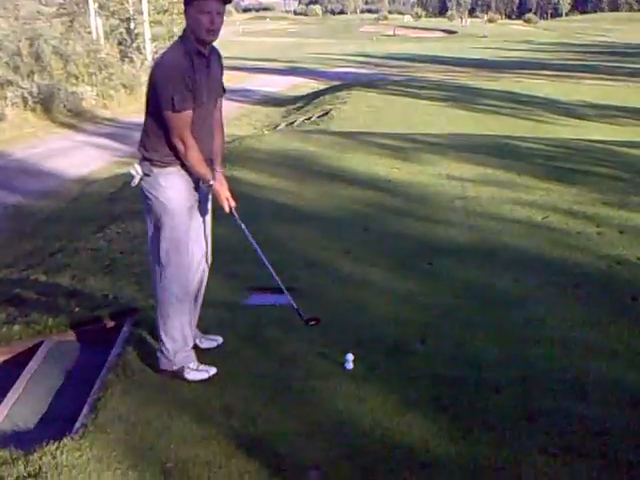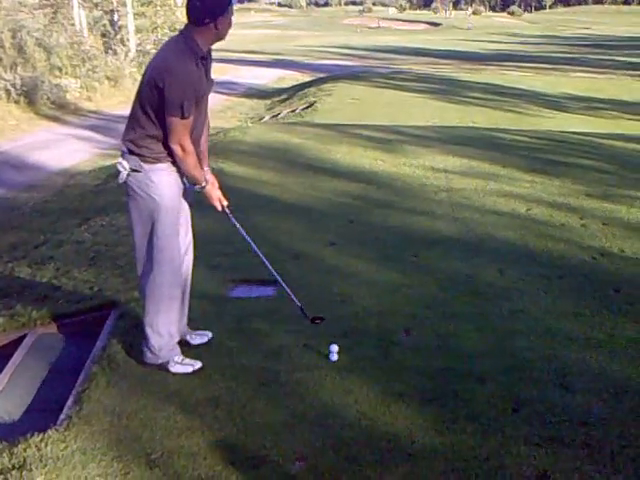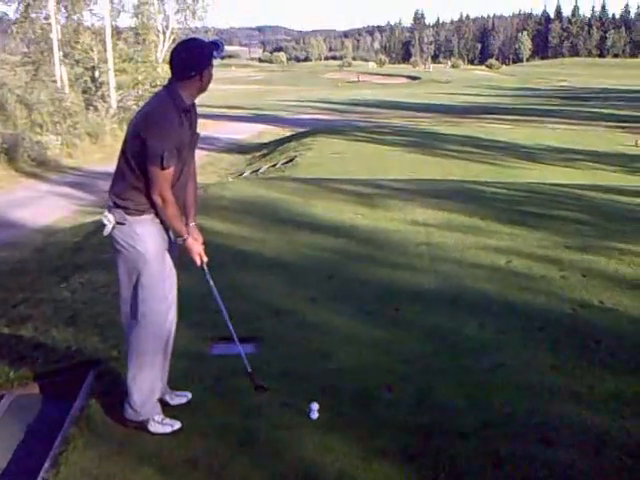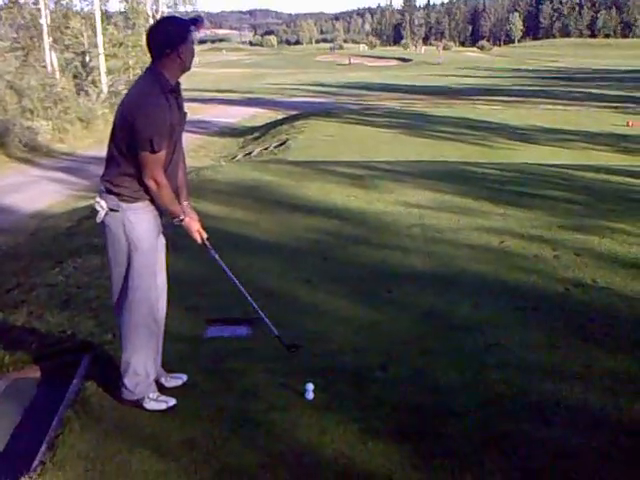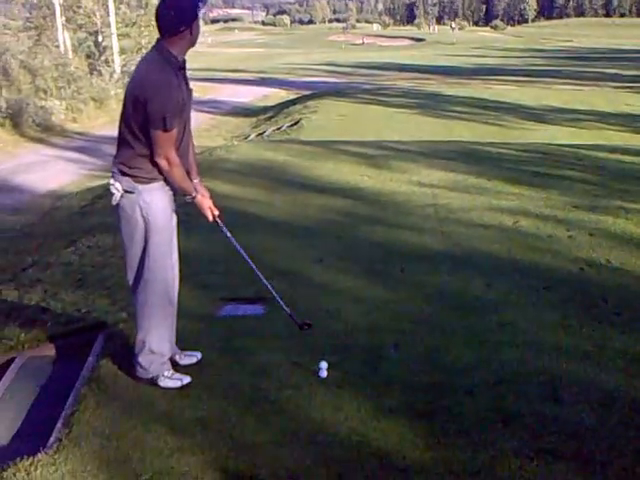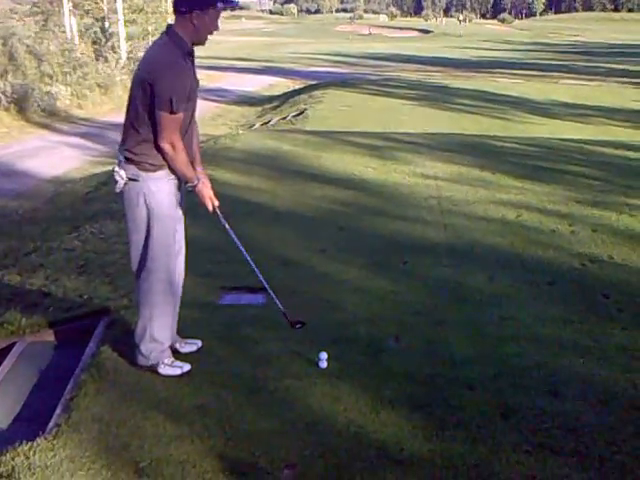
dt=0.7s
person 1, frame 1
left shoulder: (213, 58)
right shoulder: (172, 65)
right elbow: (181, 140)
left wrist: (219, 172)
right wrist: (211, 182)
left hip: (195, 172)
right hip: (167, 176)
left knee: (199, 260)
right knee: (177, 266)
left ankle: (187, 331)
right ankle: (175, 355)
person 1, frame 2
left shoulder: (200, 53)
right shoulder: (179, 67)
left elbow: (200, 115)
right elbow: (179, 143)
left wrist: (207, 168)
right wrist: (203, 184)
left hip: (169, 165)
right hip: (151, 169)
left knee: (180, 253)
right knee: (164, 260)
left ankle: (175, 327)
right ankle: (159, 348)
person 1, frame 3
left shoulder: (186, 109)
right shoulder: (162, 118)
left elbow: (188, 169)
right elbow: (160, 194)
left wrist: (191, 224)
right wrist: (185, 238)
left hip: (156, 220)
right hip: (137, 222)
left knee: (164, 310)
right knee: (151, 315)
left ankle: (156, 388)
right ankle: (141, 407)
person 1, frame 4
left shoulder: (170, 89)
right shoulder: (149, 102)
left elbow: (176, 150)
right elbow: (152, 177)
left wrist: (185, 203)
right wrist: (182, 217)
left hip: (147, 205)
right hip: (130, 208)
left knee: (154, 294)
right knee: (141, 298)
left ankle: (151, 369)
right ankle: (137, 385)
person 1, frame 5
left shoulder: (170, 65)
right shoulder: (161, 81)
left elbow: (181, 132)
right elbow: (164, 156)
left wrist: (196, 180)
right wrist: (193, 194)
left hip: (155, 184)
right hip: (143, 188)
left knee: (165, 273)
right knee: (155, 278)
left ankle: (165, 347)
right ankle: (151, 362)
person 1, frame 6
left shoulder: (178, 52)
right shoulder: (169, 64)
left elbow: (187, 121)
right elbow: (168, 142)
left wrist: (199, 170)
right wrist: (196, 182)
left hip: (166, 173)
right hip: (150, 176)
left knee: (170, 261)
right knee: (159, 267)
left ankle: (166, 334)
right ankle: (153, 350)
